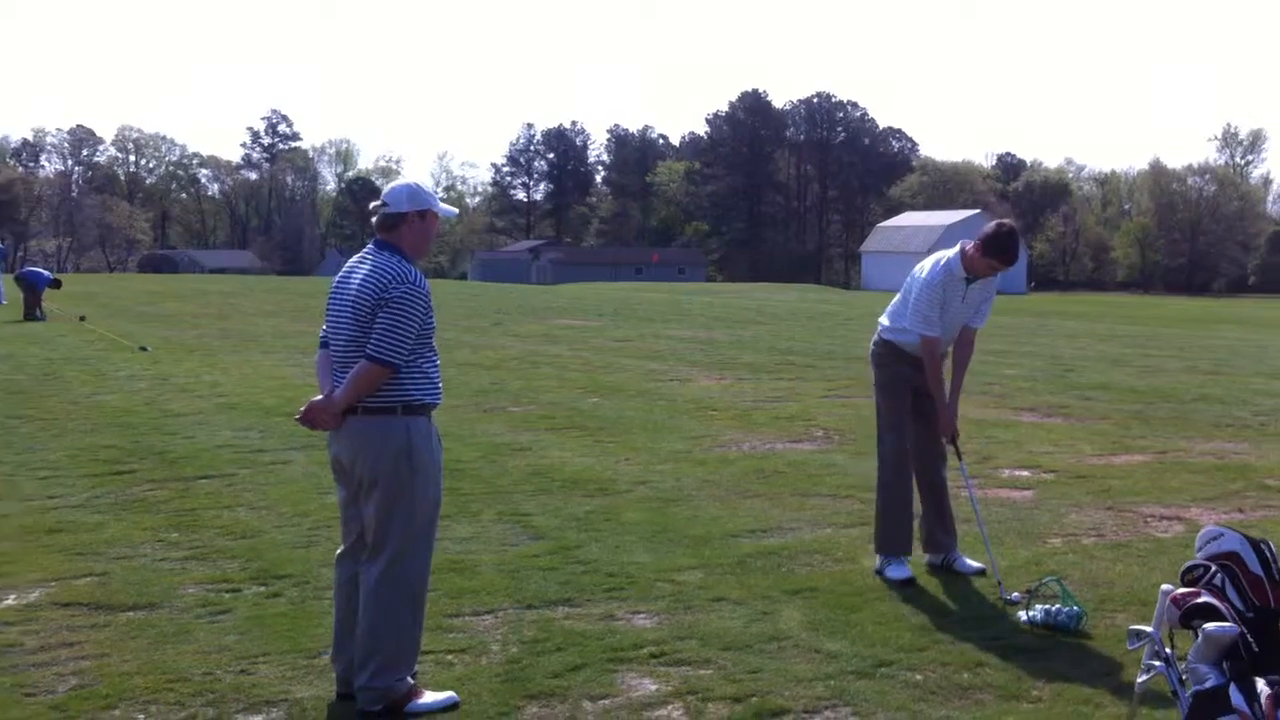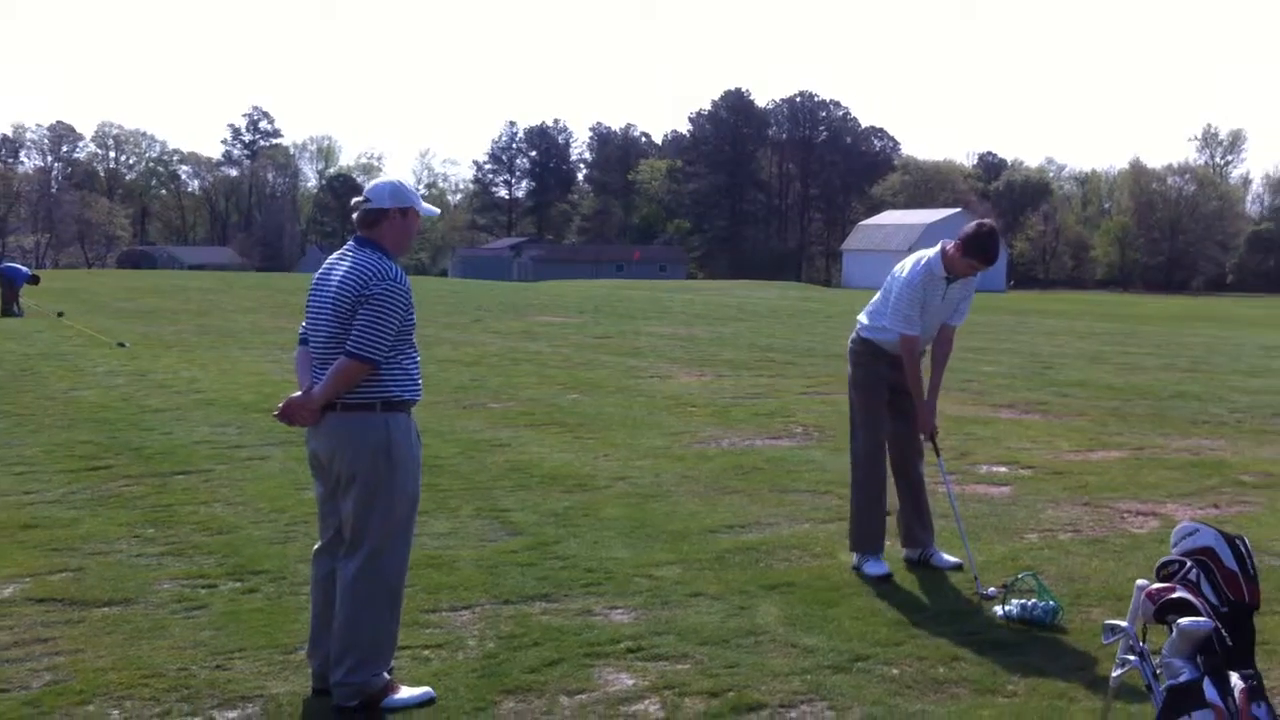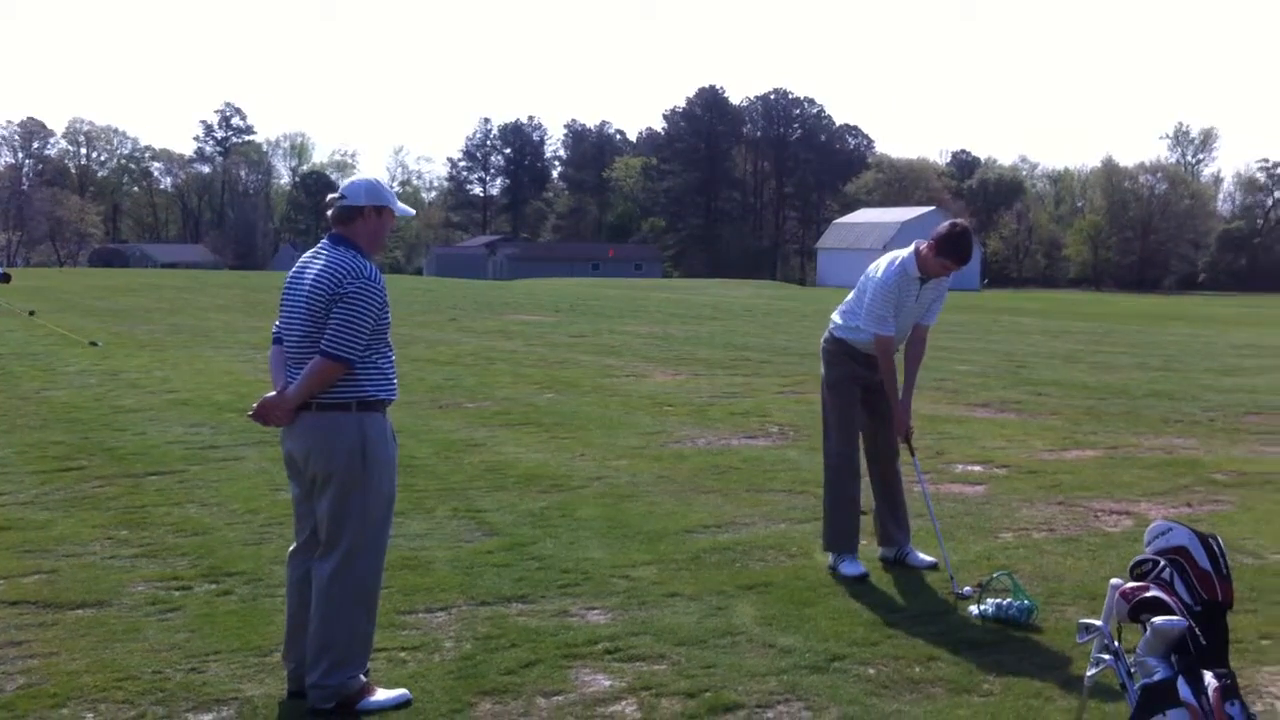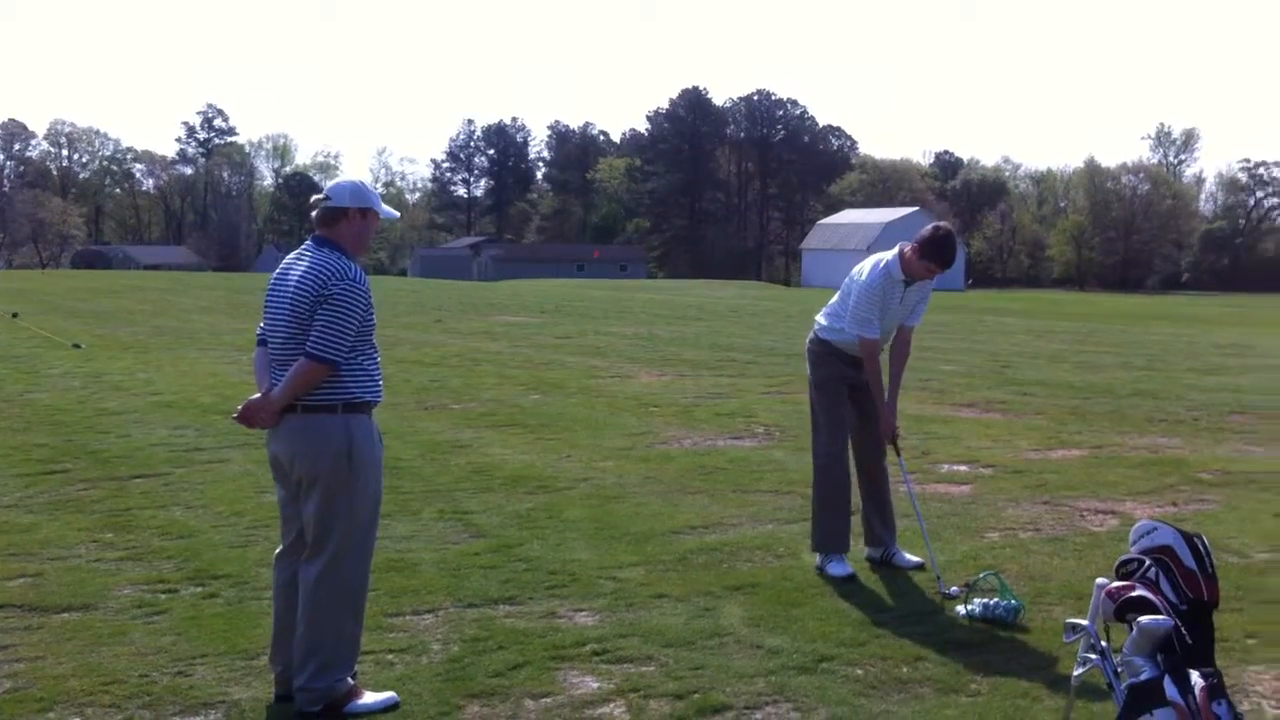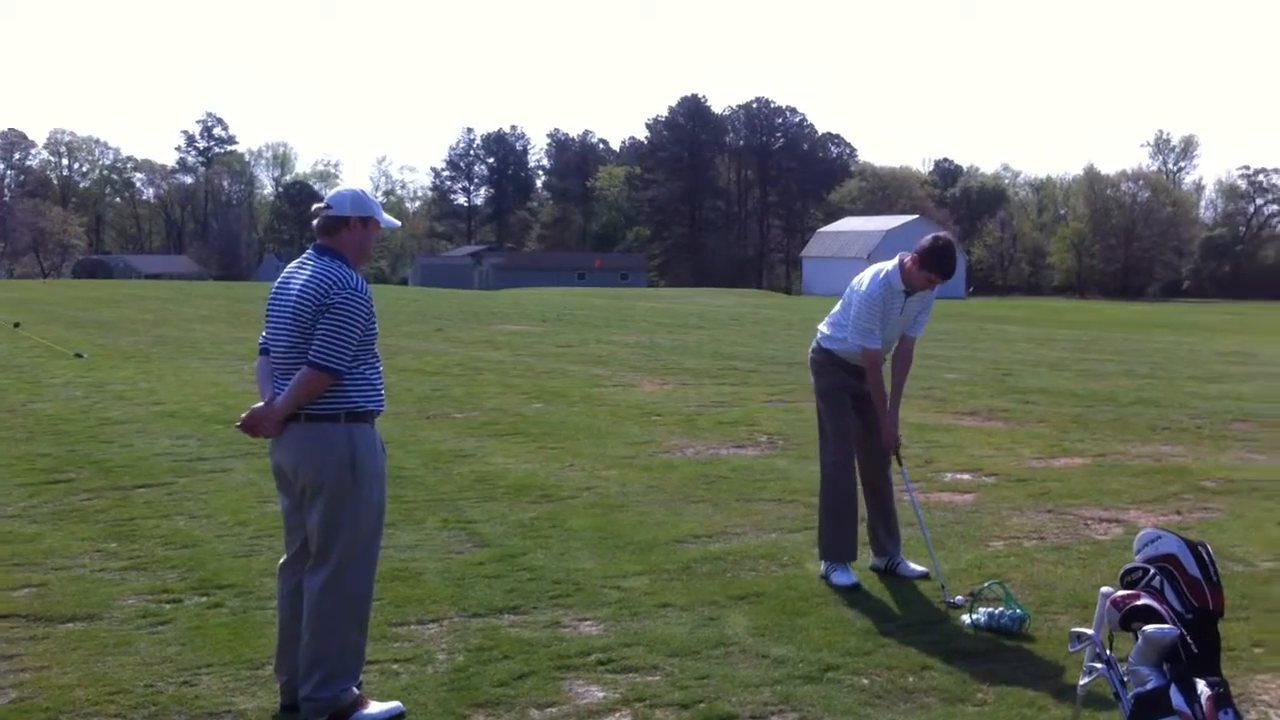
dt=0.1s
person 1, frame 1
left shoulder: (350, 270)
right shoulder: (406, 281)
left elbow: (328, 347)
right elbow: (380, 364)
left wrist: (330, 401)
right wrist: (334, 406)
left hip: (352, 432)
right hip: (397, 433)
left knee: (358, 553)
right knee: (397, 561)
left ankle: (353, 672)
person 1, frame 2
left shoulder: (331, 266)
right shoulder: (387, 277)
left elbow: (308, 343)
right elbow: (360, 360)
left wrist: (308, 397)
right wrist: (313, 402)
left hip: (331, 427)
right hip: (376, 428)
left knee: (335, 549)
right knee: (374, 556)
left ankle: (328, 668)
right ankle: (360, 682)
person 1, frame 3
left shoulder: (304, 265)
right shoulder: (361, 276)
left elbow: (282, 341)
right elbow: (334, 359)
left wrist: (283, 398)
right wrist: (287, 401)
left hip: (305, 428)
right hip: (350, 429)
left knee: (311, 550)
right knee: (349, 558)
left ankle: (304, 671)
person 1, frame 4
left shoulder: (288, 267)
right shoulder: (346, 277)
left elbow: (266, 343)
right elbow: (320, 360)
left wrist: (268, 400)
right wrist: (271, 403)
left hip: (290, 430)
right hip: (337, 432)
left knee: (297, 553)
right knee: (336, 560)
left ankle: (291, 674)
person 1, frame 5
left shoulder: (289, 277)
right shoulder: (348, 287)
left elbow: (267, 354)
right elbow: (322, 371)
left wrist: (270, 408)
right wrist: (275, 414)
left hip: (294, 439)
right hip: (339, 440)
left knee: (301, 563)
right knee: (340, 569)
person 2, frame 1
left shoulder: (988, 281)
right shoulder: (933, 275)
left elbow: (965, 340)
right elbow: (930, 349)
left wrist: (953, 401)
right wrist: (942, 410)
left hip: (926, 360)
right hip: (894, 356)
left knee: (932, 457)
right knee: (896, 453)
left ankle: (941, 549)
right ankle: (890, 553)
person 2, frame 2
left shoulder: (967, 280)
right shoulder: (913, 275)
left elbow: (944, 339)
right elbow: (909, 348)
left wrist: (932, 399)
right wrist: (921, 408)
left hip: (903, 358)
right hip: (871, 353)
left knee: (909, 453)
right knee: (870, 450)
left ankle: (918, 544)
right ankle: (866, 550)
person 2, frame 3
left shoulder: (940, 279)
right shoulder: (887, 275)
left elbow: (917, 339)
right elbow: (885, 349)
left wrist: (907, 400)
right wrist: (896, 409)
left hip: (878, 358)
right hip: (844, 353)
left knee: (885, 451)
right knee: (843, 451)
left ankle: (894, 542)
right ankle: (841, 550)
person 2, frame 4
left shoulder: (924, 281)
right shoulder: (872, 278)
left elbow: (902, 340)
right elbow: (870, 351)
left wrist: (892, 402)
right wrist: (882, 411)
left hip: (862, 358)
right hip: (830, 354)
left knee: (873, 451)
right knee: (832, 451)
left ankle: (881, 543)
right ankle: (829, 551)
person 2, frame 5
left shoulder: (926, 291)
right shoulder: (872, 289)
left elbow: (904, 350)
right elbow: (874, 363)
left wrist: (893, 413)
right wrist: (884, 421)
left hip: (866, 368)
right hip: (833, 363)
left knee: (878, 460)
right knee: (839, 459)
left ankle: (885, 552)
right ankle: (834, 559)
